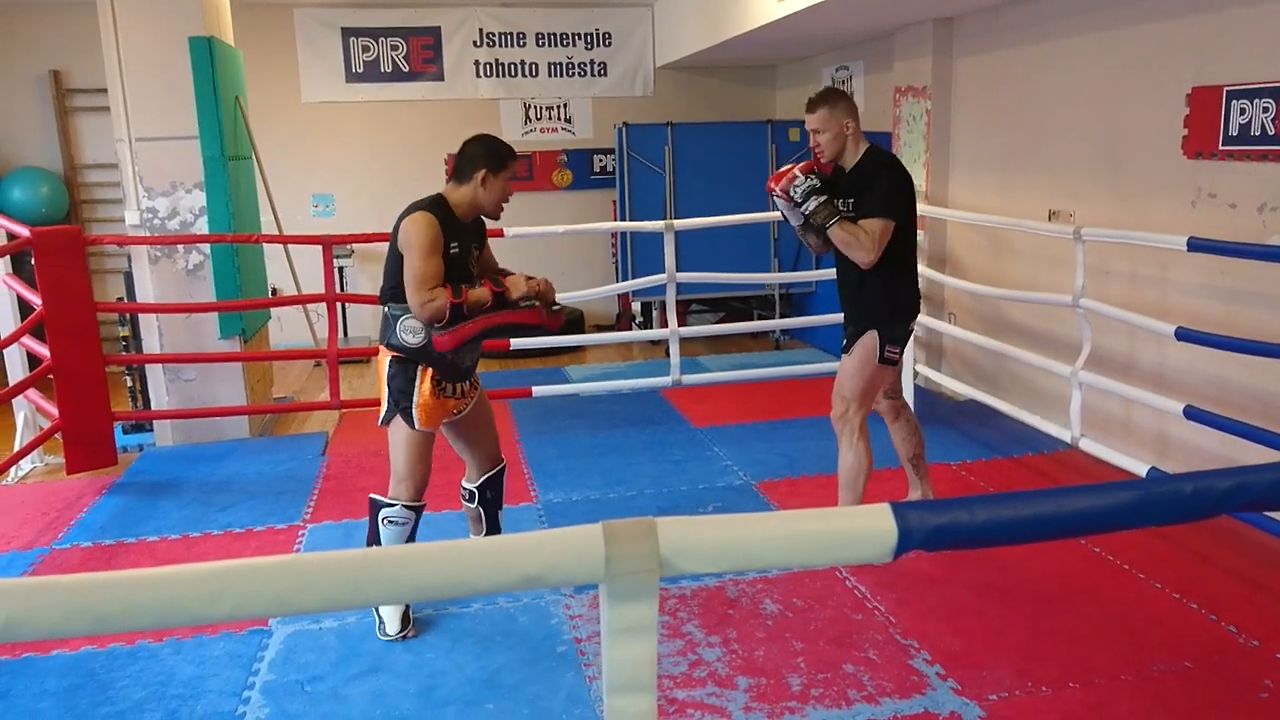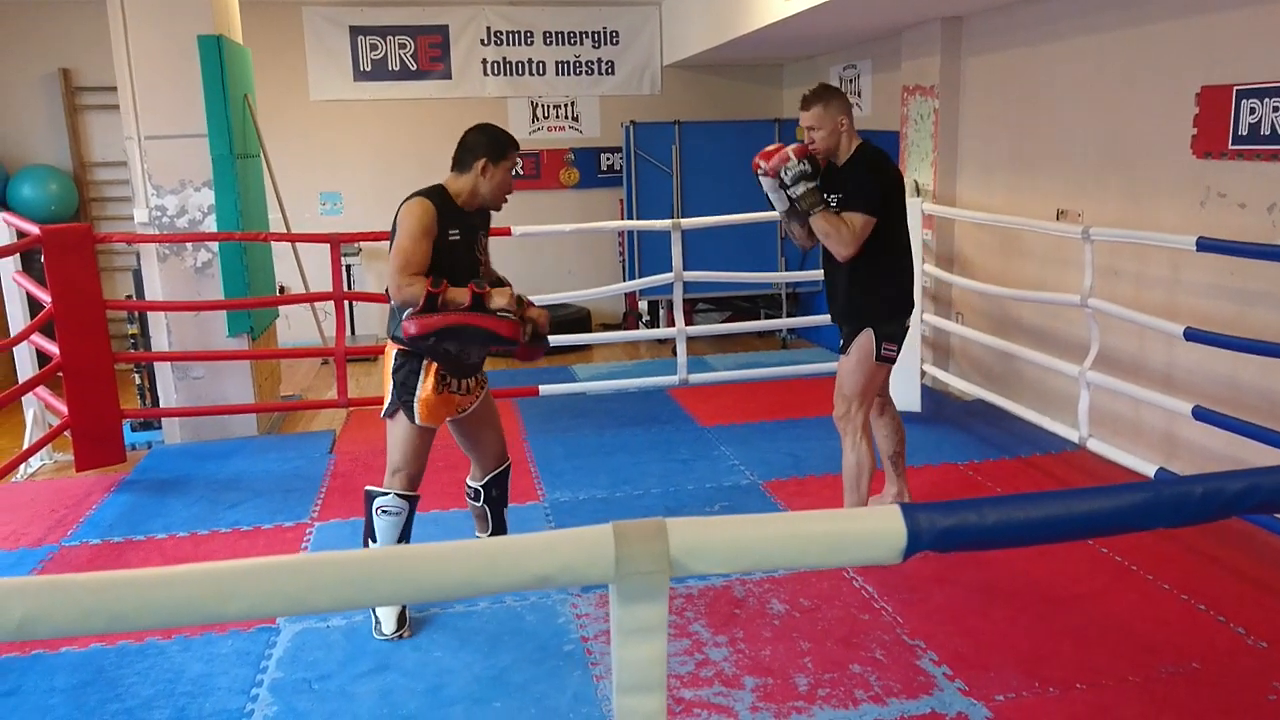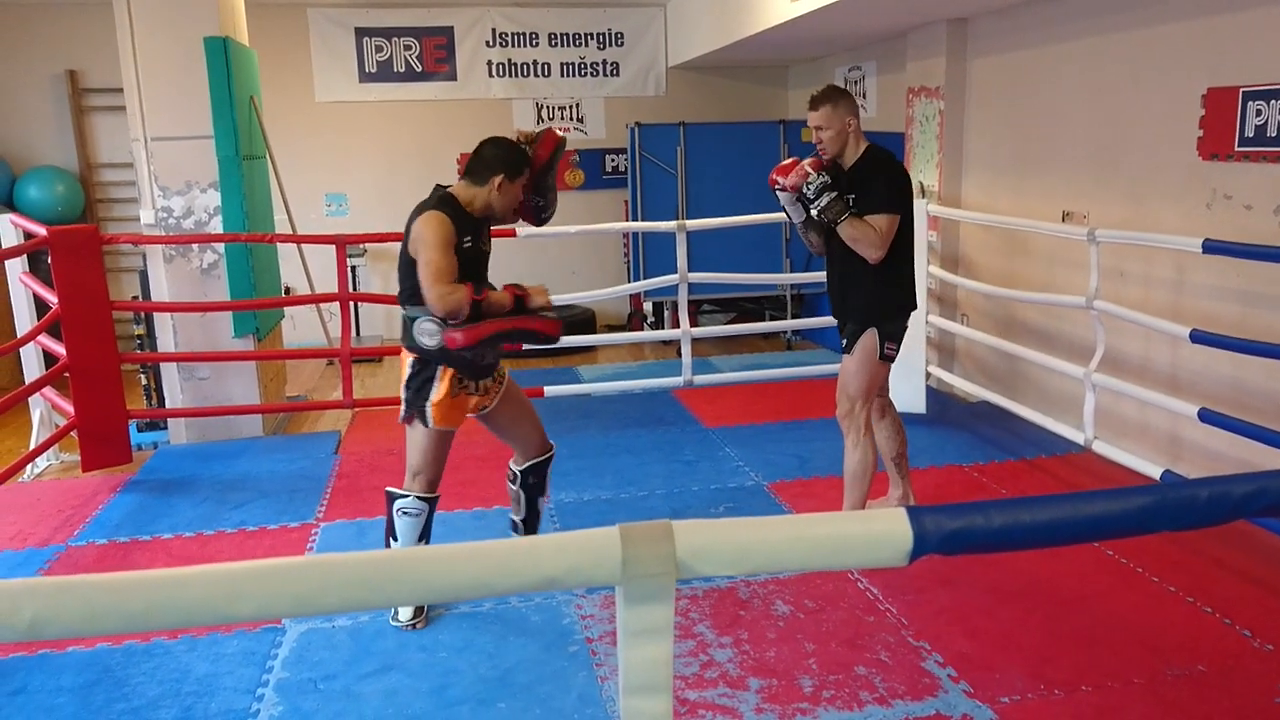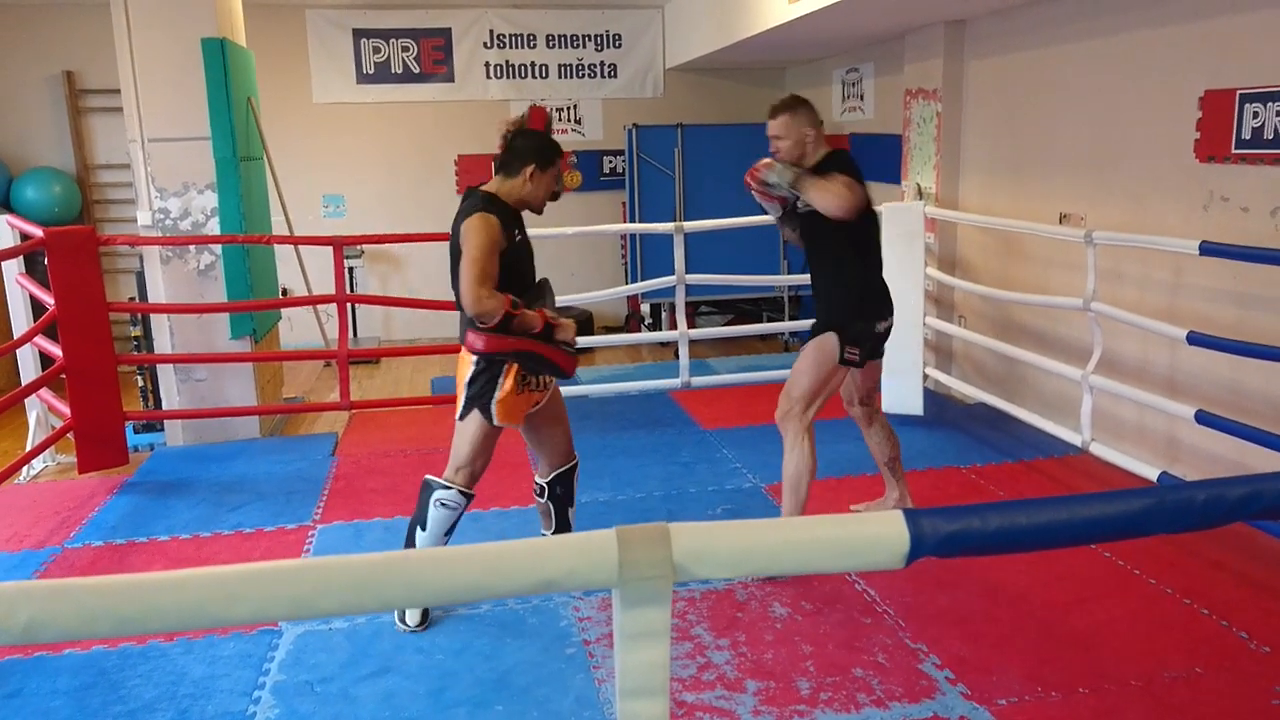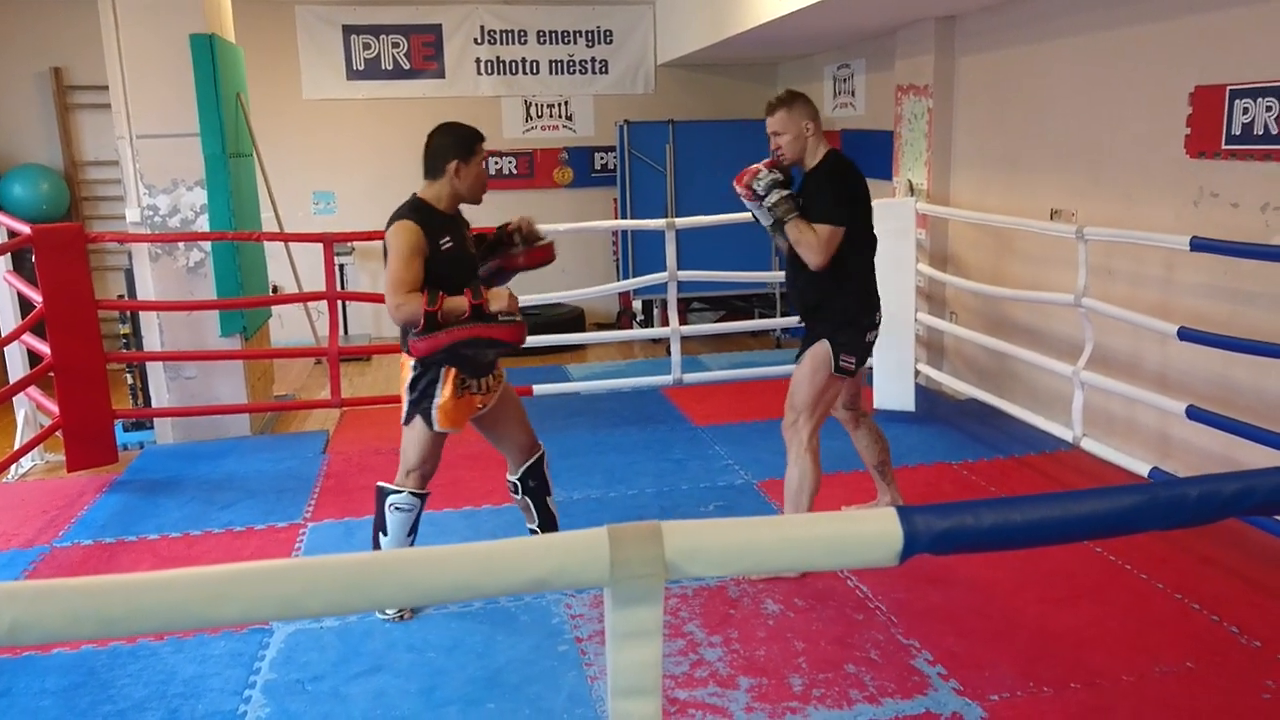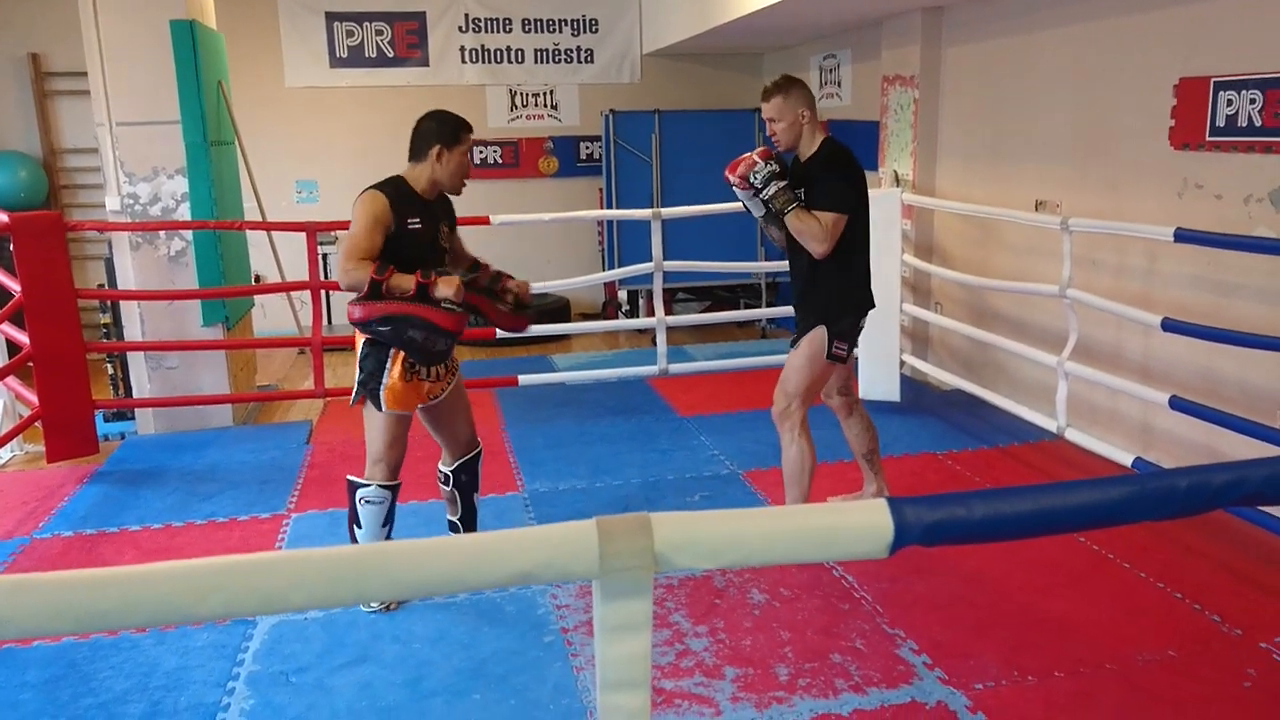
dt=0.4s
person 1, frame 1
left shoulder: (472, 225)
right shoulder: (424, 222)
left elbow: (487, 275)
right elbow: (424, 304)
left wrist: (527, 286)
right wrist: (500, 294)
left hip: (456, 368)
right hip: (413, 369)
left knee: (488, 462)
right knee: (407, 488)
person 1, frame 2
left shoulder: (478, 218)
right shoulder: (423, 210)
right elbow: (402, 287)
left wrist: (522, 309)
right wrist: (483, 300)
left hip: (464, 363)
right hip: (417, 365)
left knee: (493, 462)
right knee: (402, 481)
person 1, frame 3
left shoulder: (472, 212)
right shoulder: (435, 219)
left elbow: (538, 211)
right elbow: (445, 299)
left wrist: (540, 163)
right wrist: (518, 298)
left hip: (478, 365)
right hip: (437, 370)
left knee: (536, 450)
right knee: (421, 481)
left ankle: (524, 543)
person 1, frame 4
left shoulder: (502, 205)
right shoulder: (484, 219)
left elbow: (552, 188)
right elbow: (478, 301)
left wrist: (545, 149)
right wrist: (550, 325)
left hip: (530, 364)
right hip: (493, 368)
left knee: (560, 462)
right knee: (460, 478)
person 1, frame 5
left shoulder: (451, 216)
right shoulder: (409, 227)
right elbow: (402, 305)
left wrist: (507, 236)
right wrist: (483, 302)
left hip: (478, 365)
right hip: (435, 372)
left knee: (527, 454)
right knee: (413, 477)
person 1, frame 6
left shoulder: (439, 207)
right shoulder: (381, 200)
right elbow: (352, 273)
left wrist: (502, 283)
right wrist: (431, 286)
left hip: (433, 354)
right hip: (389, 355)
left knee: (464, 451)
right knee: (382, 468)
left ankle: (461, 543)
person 2, frame 1
left shoulder: (883, 174)
right shoulder: (838, 174)
left elbow: (865, 252)
right elbow: (822, 244)
left wrist: (816, 202)
right wrist: (794, 209)
left hip: (884, 311)
right hip: (870, 308)
left knee: (846, 415)
right knee: (890, 405)
right ankle: (921, 495)
person 2, frame 2
left shoulder: (872, 169)
right shoulder: (830, 170)
left elbow: (844, 245)
right elbow: (807, 238)
left wrist: (804, 188)
right wrist: (780, 193)
left hip: (880, 309)
right hip: (858, 305)
left knee: (848, 413)
right knee: (875, 400)
right ankle: (897, 492)
person 2, frame 3
left shoulder: (884, 170)
right shoulder: (833, 173)
left elbow: (874, 247)
right elbow: (821, 245)
left wrist: (827, 201)
right wrist: (798, 208)
left hip: (879, 308)
right hip: (853, 306)
left knee: (852, 413)
right knee: (875, 403)
right ankle: (901, 495)
person 2, frame 4
left shoulder: (834, 167)
right shoulder: (814, 176)
left elbow: (842, 205)
right elbow: (805, 236)
left wrist: (787, 177)
right wrist: (779, 207)
left hip: (850, 318)
right hip: (856, 312)
left knee: (792, 417)
right knee: (861, 408)
right ankle: (898, 496)
person 2, frame 5
left shoulder: (836, 176)
right shoulder: (811, 178)
left elbow: (816, 253)
right elbow: (797, 248)
left wrist: (778, 200)
right wrist: (766, 212)
left hip: (841, 321)
right hip: (838, 319)
left knee: (798, 426)
right knee: (848, 412)
right ankle: (891, 500)
person 2, frame 6
left shoulder: (836, 165)
right shoulder: (801, 166)
left elbow: (820, 242)
right elbow: (789, 238)
left wrist: (777, 191)
right wrist: (758, 203)
left hip: (835, 306)
right hip: (823, 303)
left knee: (787, 409)
right knee: (840, 398)
right ankle: (876, 489)
